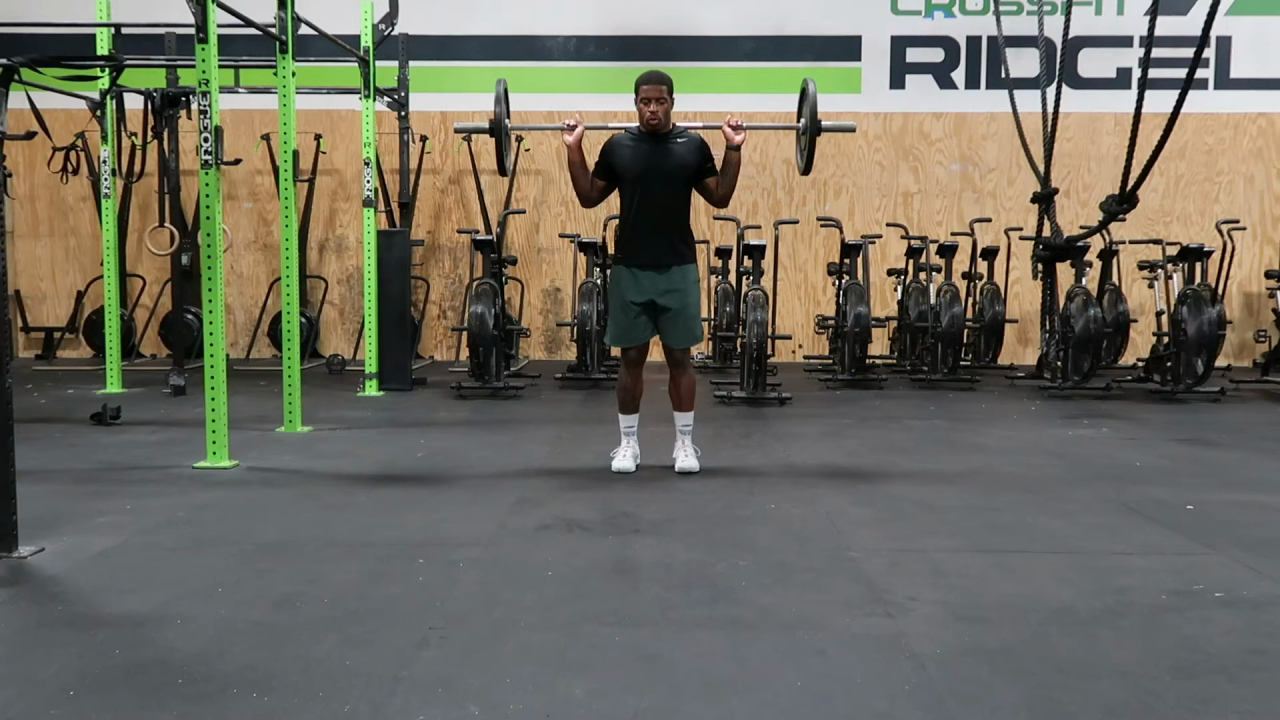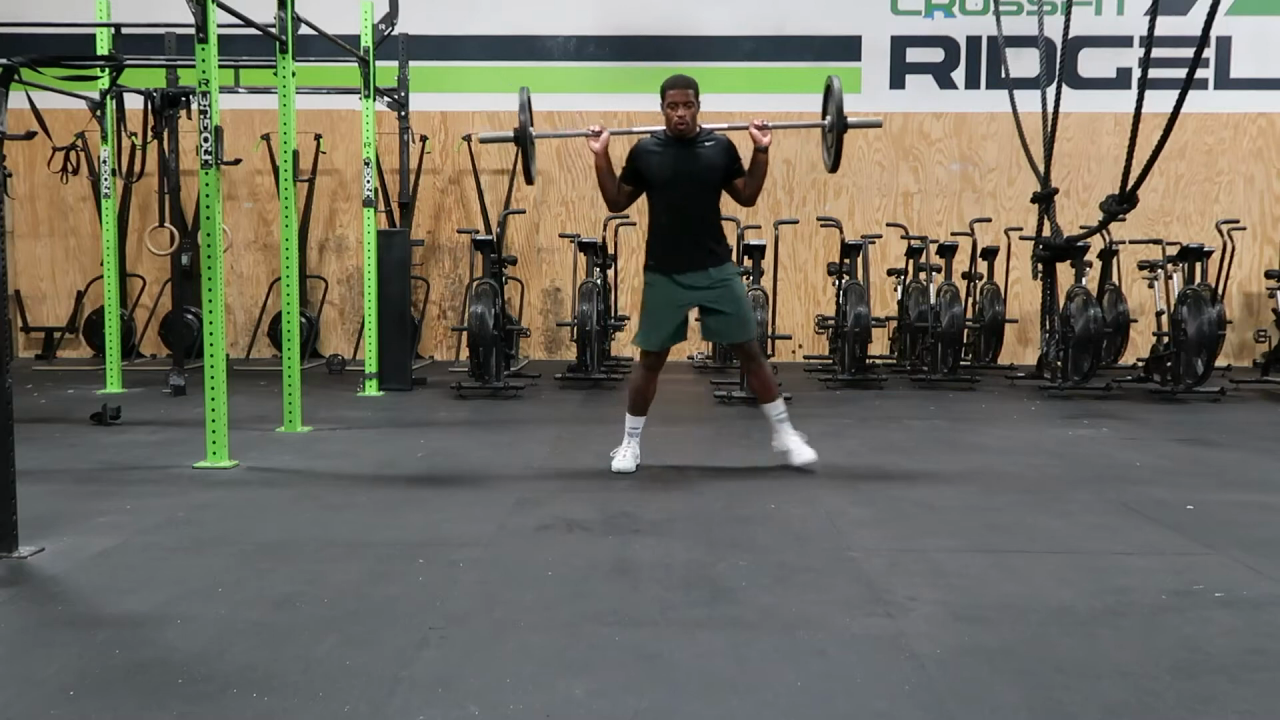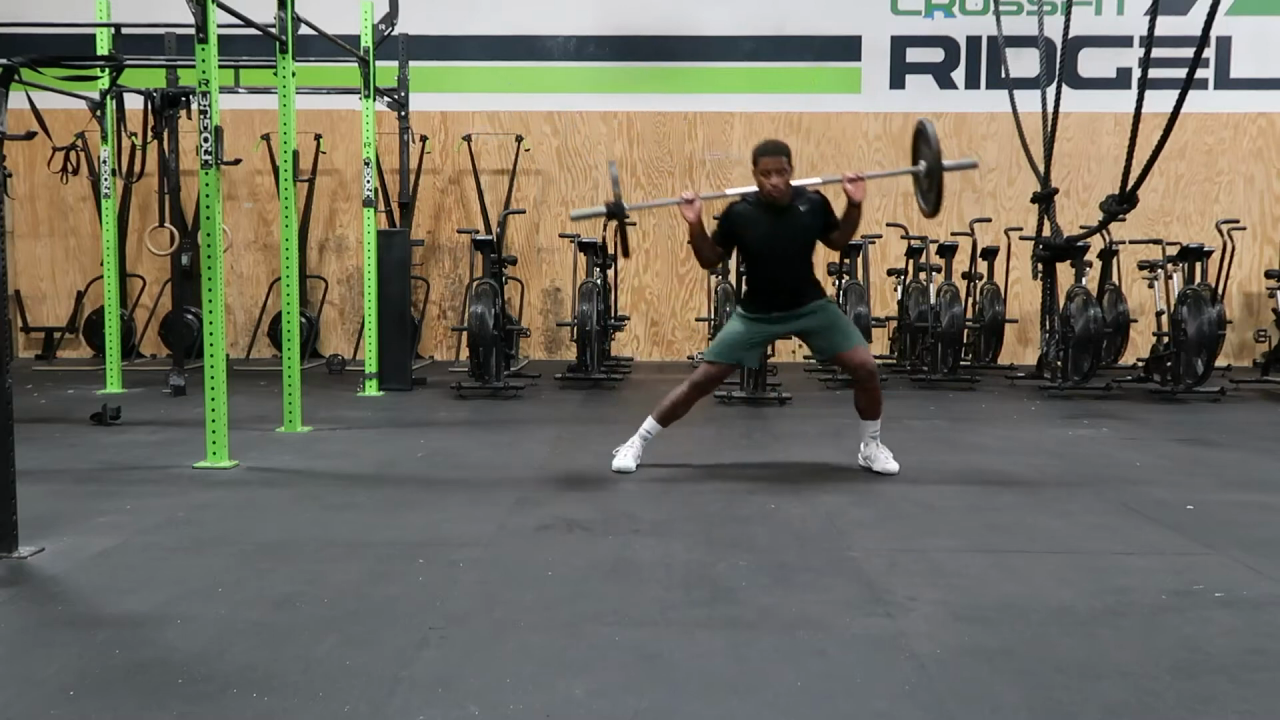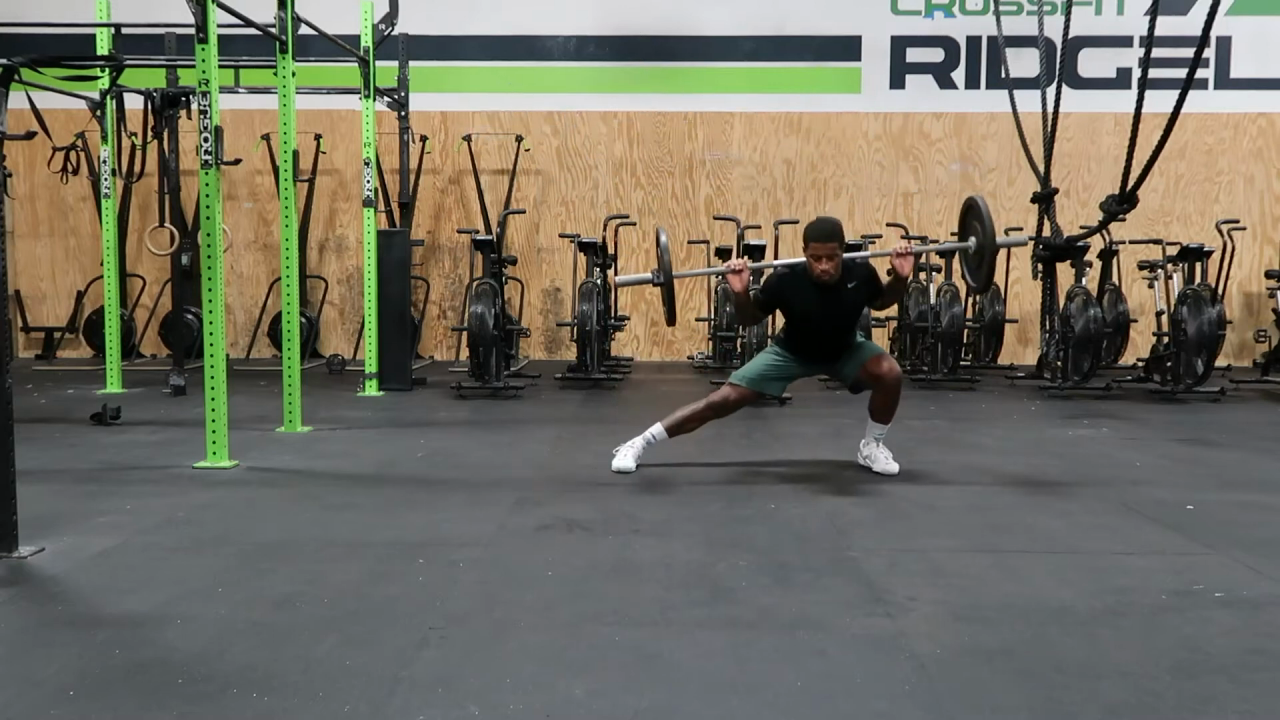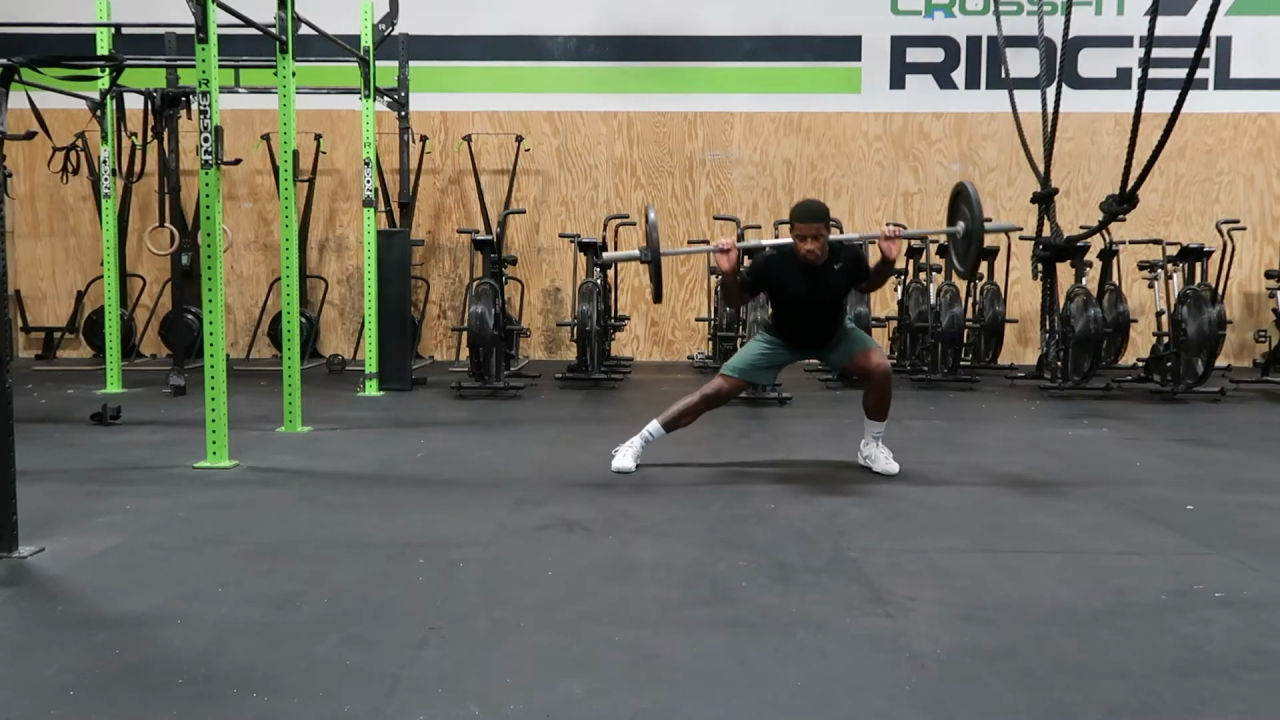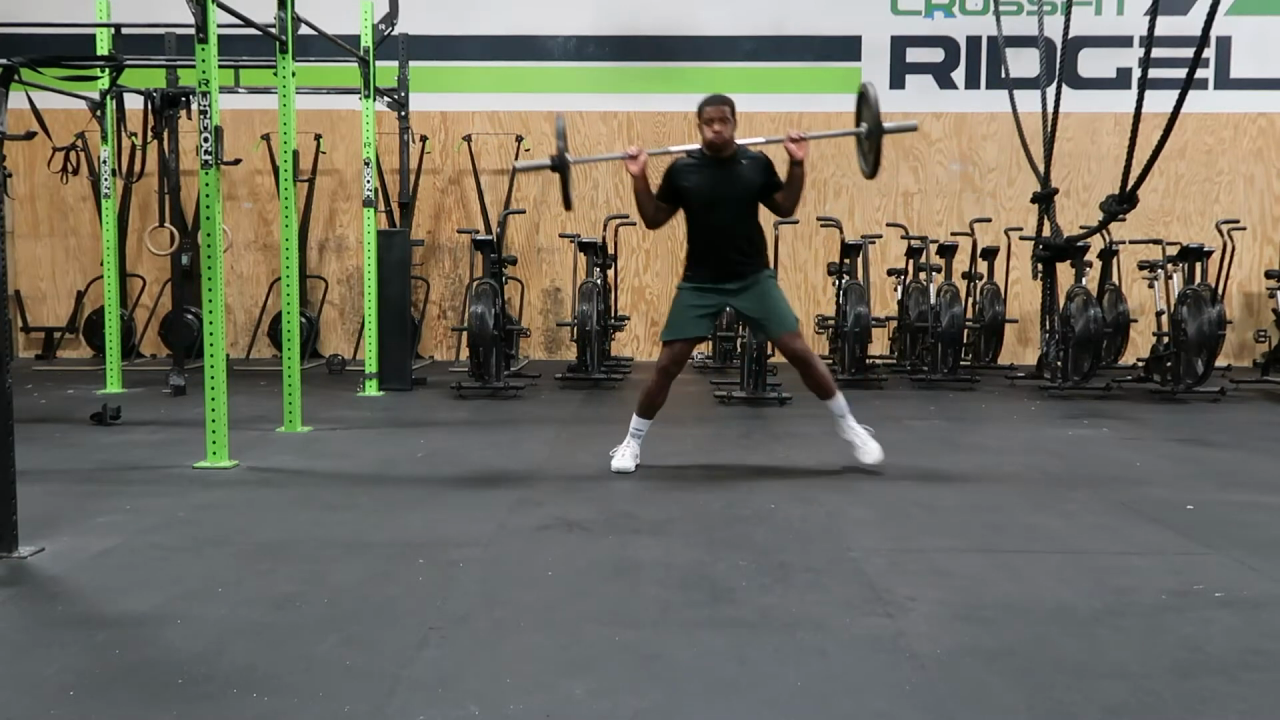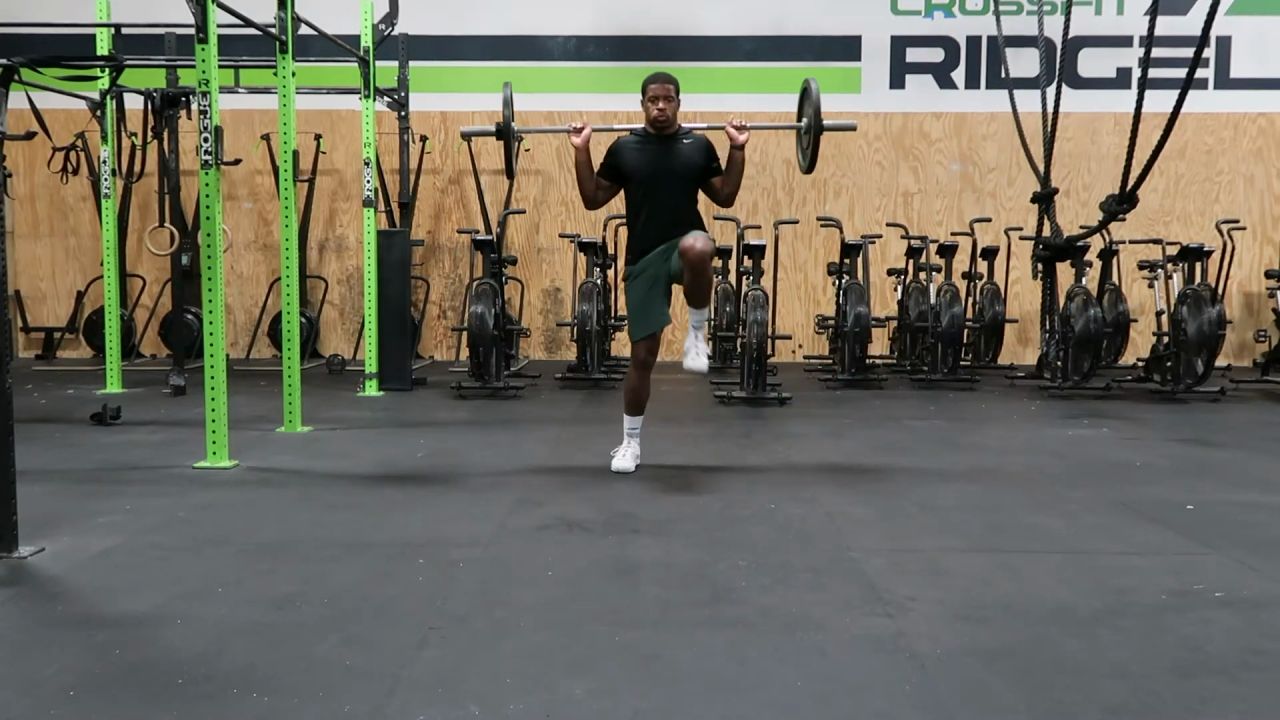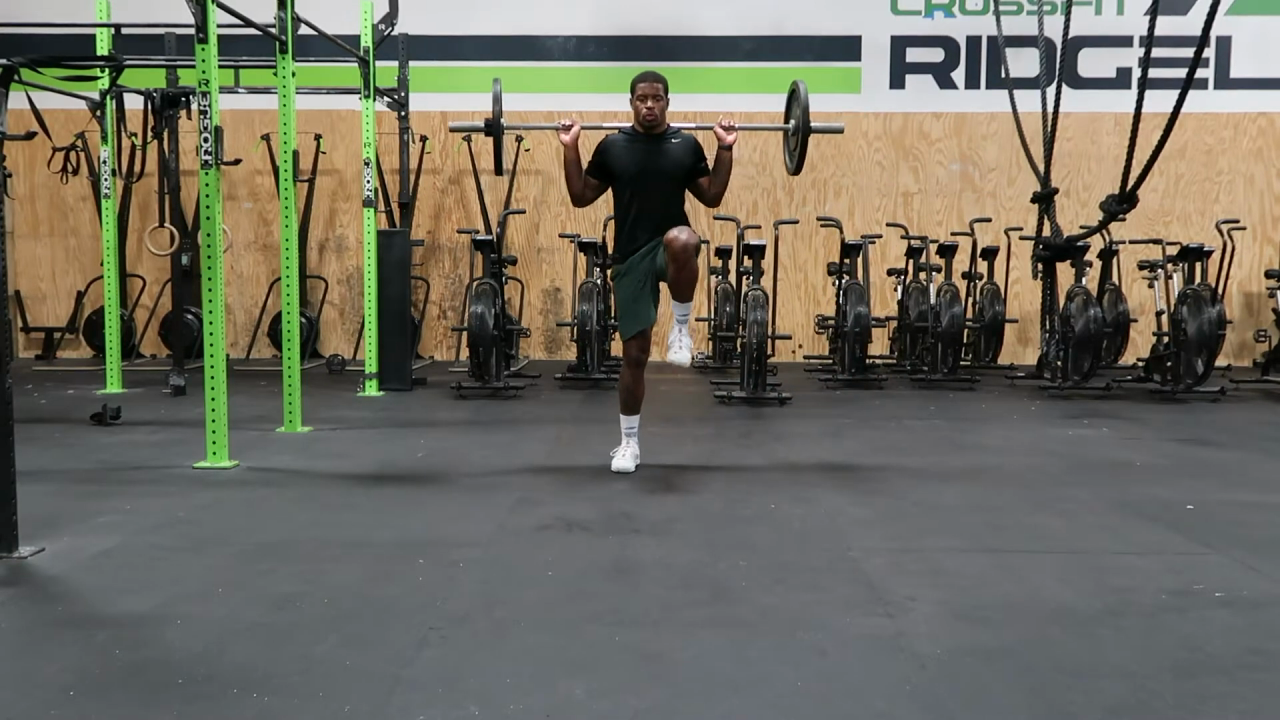
dt=0.4s
person 1, frame 1
left shoulder: (692, 144)
right shoulder: (618, 145)
left elbow: (720, 197)
right elbow: (589, 197)
left wrist: (733, 149)
right wrist: (574, 148)
left hip: (679, 268)
right hip: (630, 269)
left knee: (679, 357)
right knee: (632, 357)
left ankle: (684, 442)
right ankle: (628, 442)
person 1, frame 2
left shoulder: (720, 146)
right shoulder: (645, 150)
left elbow: (747, 197)
right elbow: (616, 203)
left wrist: (761, 150)
right wrist: (601, 156)
left hip: (716, 269)
right hip: (664, 273)
left knee: (749, 351)
right knee: (650, 359)
left ankle: (784, 433)
right ankle: (630, 443)
person 1, frame 3
left shoulder: (813, 203)
right shoulder: (739, 213)
left elbow: (838, 242)
right elbow: (710, 261)
left wrist: (855, 205)
right wrist: (695, 224)
left hip: (810, 305)
right hip: (756, 313)
left knee: (865, 368)
right knee: (704, 378)
left ankle: (871, 446)
right ankle: (636, 442)
person 1, frame 4
left shoulder: (860, 273)
right shoulder: (785, 280)
left elbow: (881, 302)
right elbow: (749, 319)
left wrist: (901, 278)
right wrist: (740, 291)
left hip: (844, 350)
right hip: (791, 354)
left knee: (890, 374)
right knee: (722, 401)
left ankle: (872, 446)
right ankle: (638, 444)
person 1, frame 5
left shoulder: (848, 256)
right shoulder: (771, 262)
left elbow: (868, 285)
right elbow: (736, 301)
left wrist: (888, 261)
right wrist: (729, 272)
left hip: (834, 334)
right hip: (780, 338)
left knee: (879, 368)
right knee: (715, 391)
left ankle: (872, 446)
right ankle: (637, 443)
person 1, frame 6
left shoulder: (755, 163)
right shoulder: (681, 169)
left elbow: (786, 208)
right elbow: (653, 219)
left wrist: (798, 163)
right wrist: (638, 178)
left hip: (754, 278)
right hip: (700, 284)
left knee: (798, 352)
right knee: (668, 364)
left ankle: (849, 426)
right ankle: (631, 442)
person 1, frame 7
left shoulder: (698, 145)
right shoulder: (624, 148)
left elbow: (725, 197)
right elbow: (593, 199)
left wrist: (737, 148)
right wrist: (581, 150)
left hip: (685, 246)
right hip: (642, 260)
left knee: (697, 247)
right knee: (642, 355)
left ankle: (697, 335)
right ankle: (631, 442)
person 1, frame 8
left shoulder: (686, 144)
right shoulder: (612, 146)
left elbow: (712, 197)
right elbow: (581, 197)
left wrist: (725, 149)
right wrist: (570, 148)
left hip: (670, 248)
right hip: (630, 257)
left knee: (681, 241)
right knee: (635, 353)
left ankle: (681, 329)
right ankle: (629, 442)
